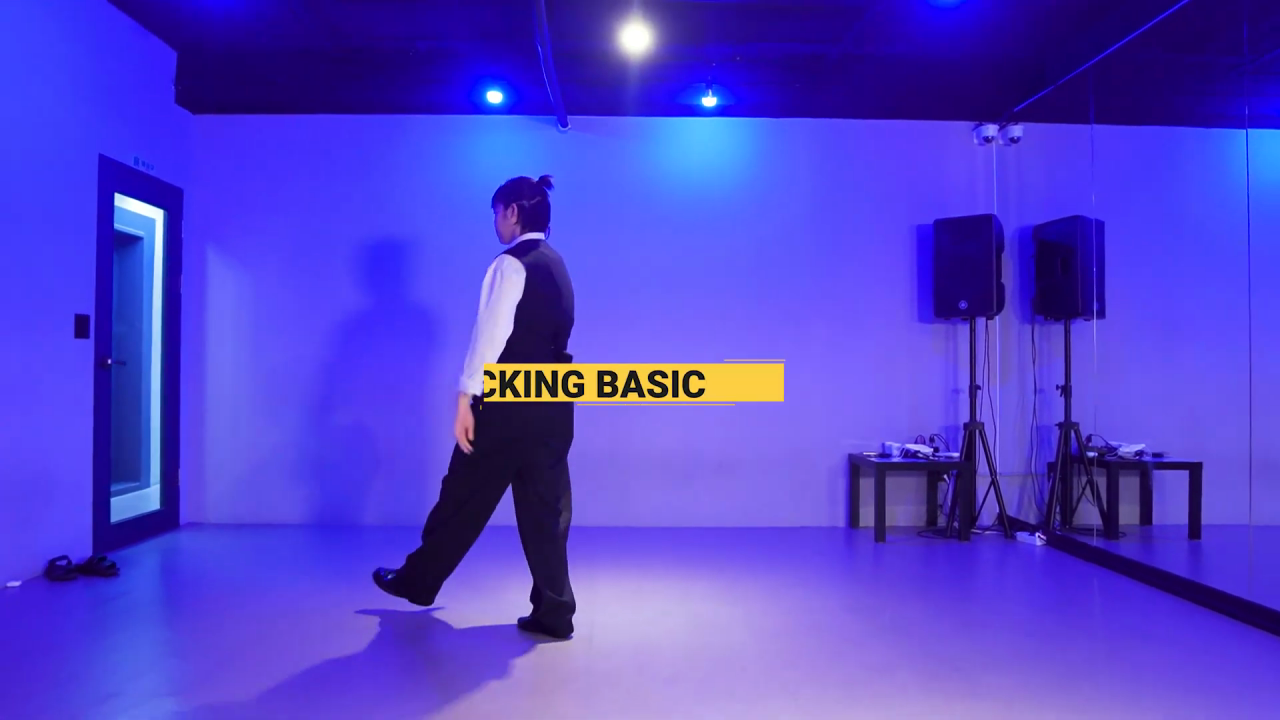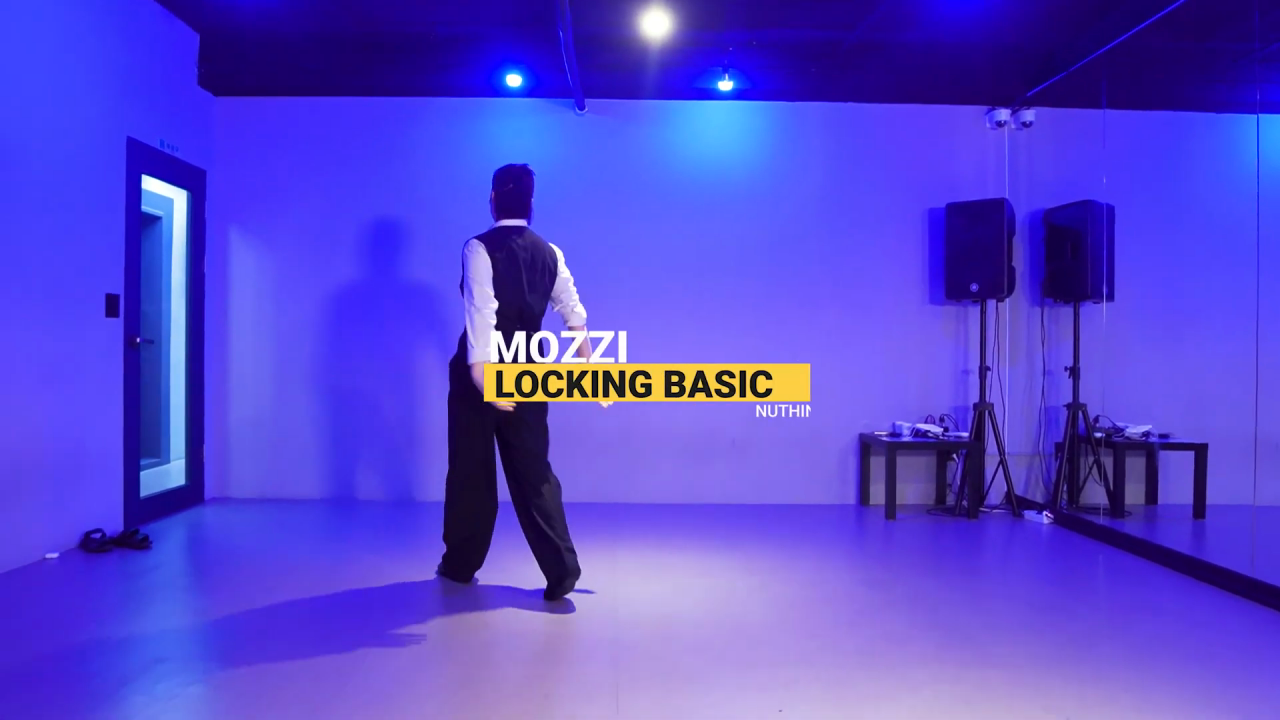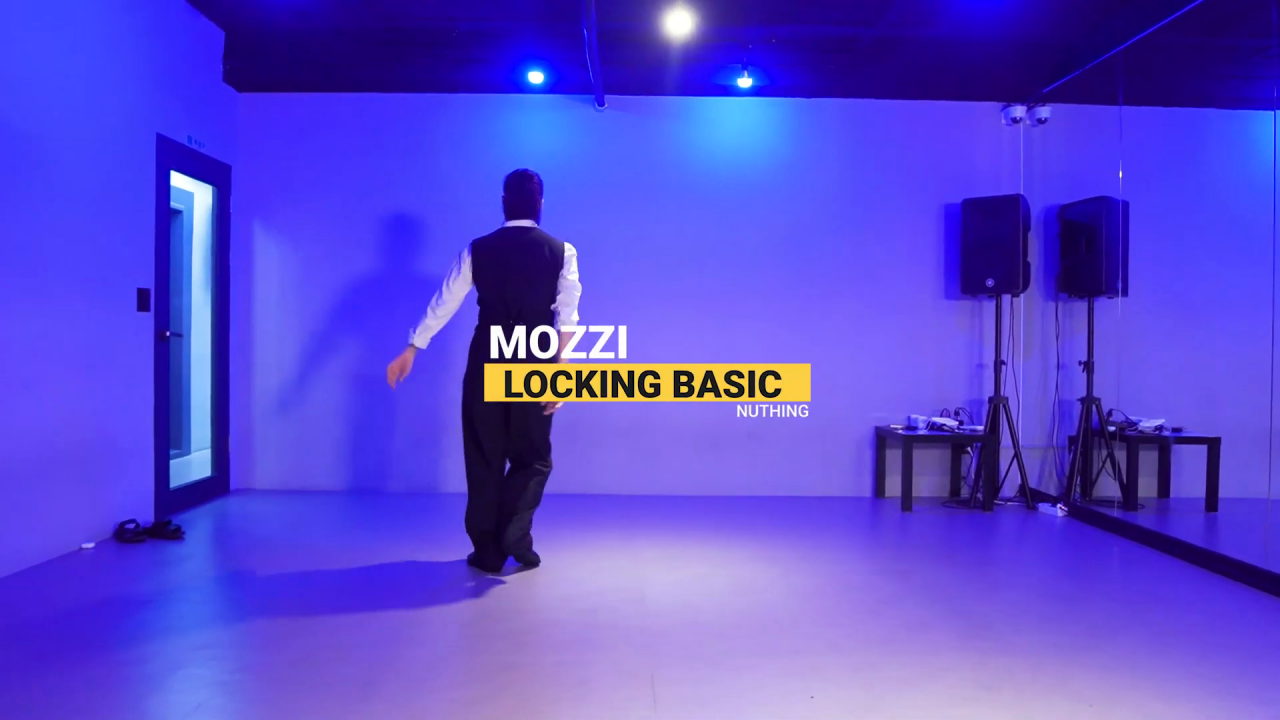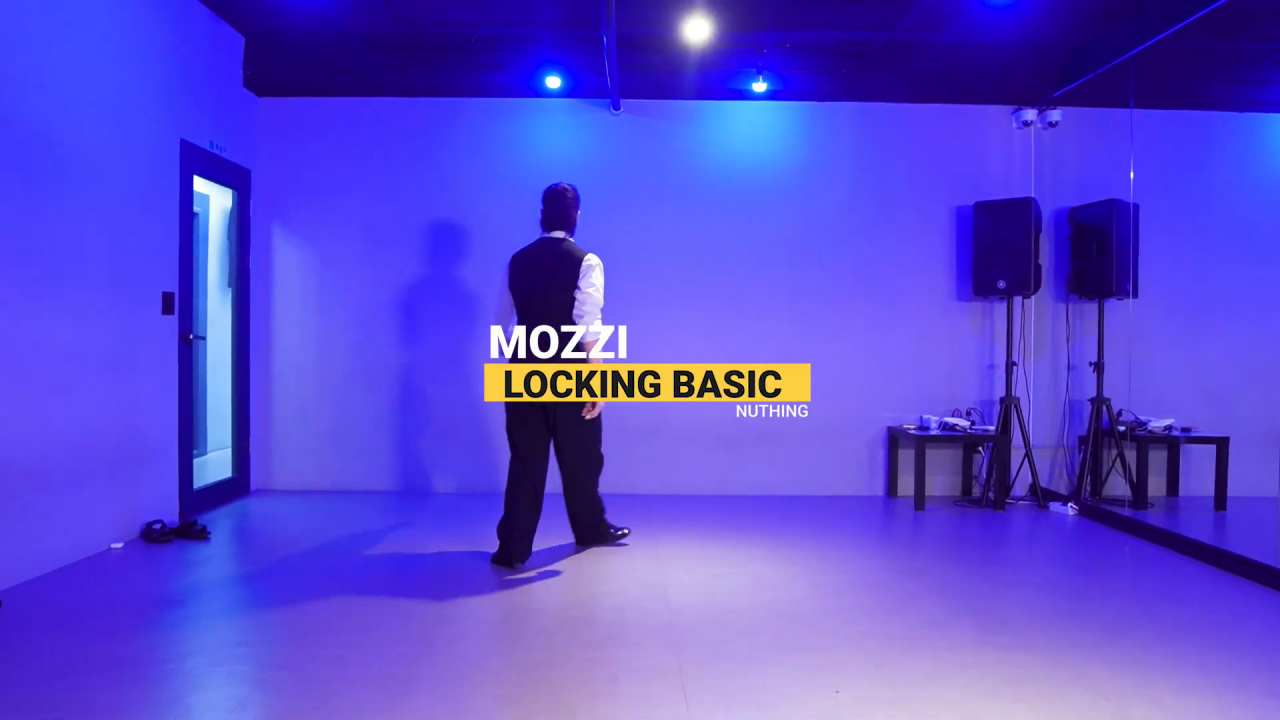
dt=0.3s
person 1, frame 1
left shoulder: (509, 264)
right shoulder: (554, 264)
left elbow: (490, 337)
left wrist: (465, 399)
left hip: (509, 399)
right hip: (552, 399)
left knee: (467, 495)
right knee: (546, 504)
left ankle: (418, 580)
right ankle: (553, 611)
person 1, frame 2
left shoulder: (479, 248)
right shoulder: (549, 252)
left elbow: (480, 314)
right elbow: (572, 310)
left wrist: (479, 374)
right wrist: (589, 365)
left hip: (482, 369)
left knee: (470, 466)
right knee: (532, 471)
left ankle: (461, 562)
right ankle: (560, 567)
person 1, frame 3
left shoulder: (479, 249)
right shoulder: (560, 251)
left elbow: (445, 302)
right elbow: (566, 316)
left wrist: (411, 349)
left hip: (487, 361)
right hip: (536, 363)
left knee: (484, 457)
right knee: (532, 457)
left ankle: (489, 549)
right ankle: (515, 537)
person 1, frame 4
left shoulder: (519, 259)
right shoulder: (585, 262)
left elbow: (504, 311)
right elbow: (588, 326)
left hip: (525, 366)
right hip: (566, 369)
left knee: (527, 459)
right knee: (580, 456)
left ankle: (513, 546)
right ankle: (590, 527)
